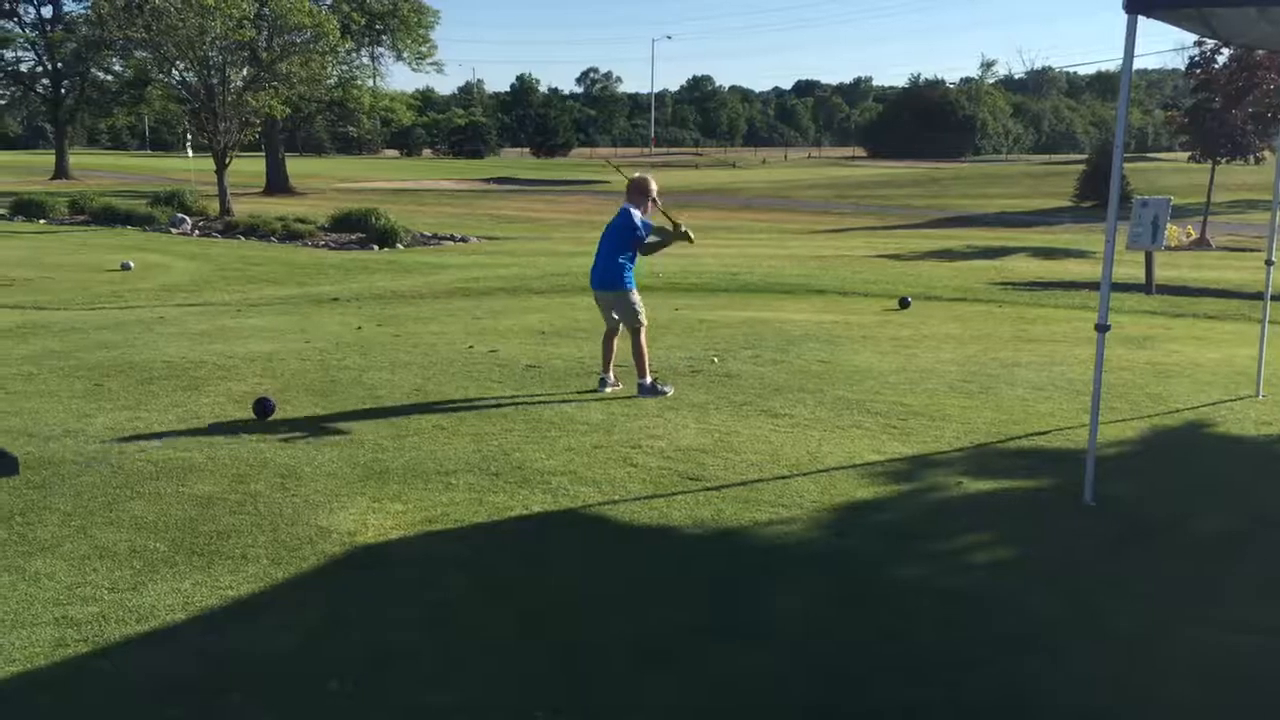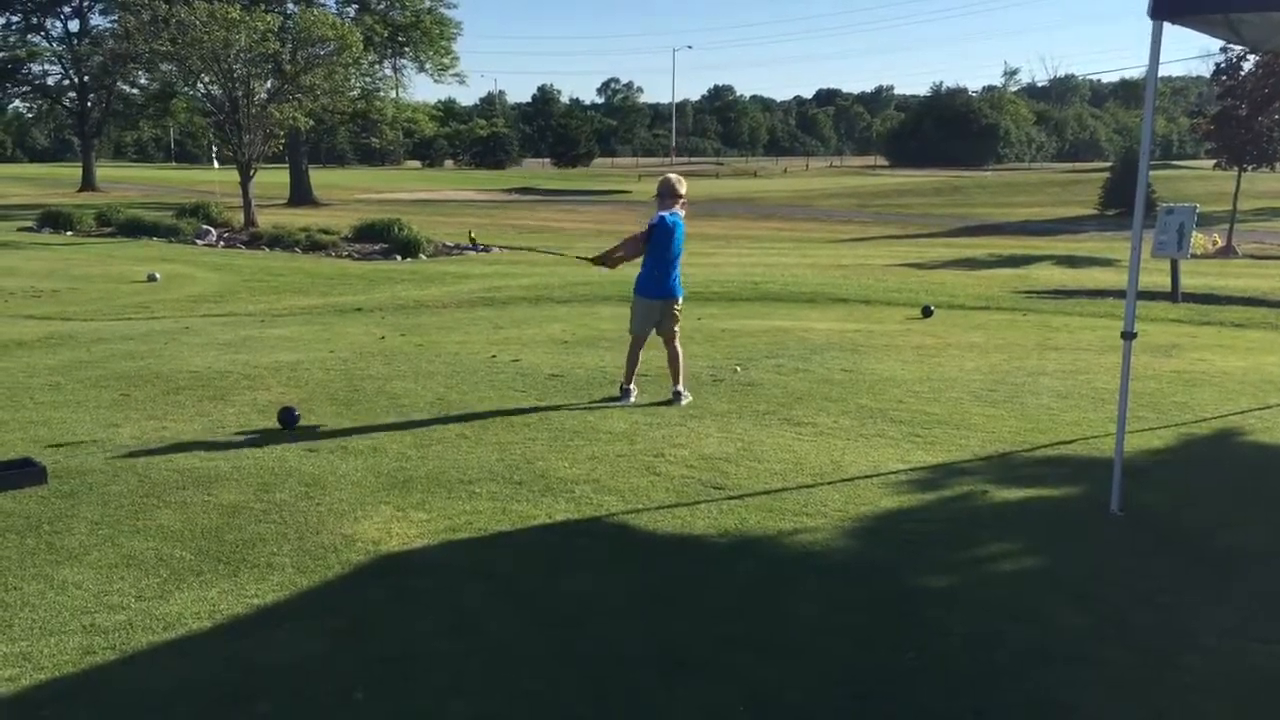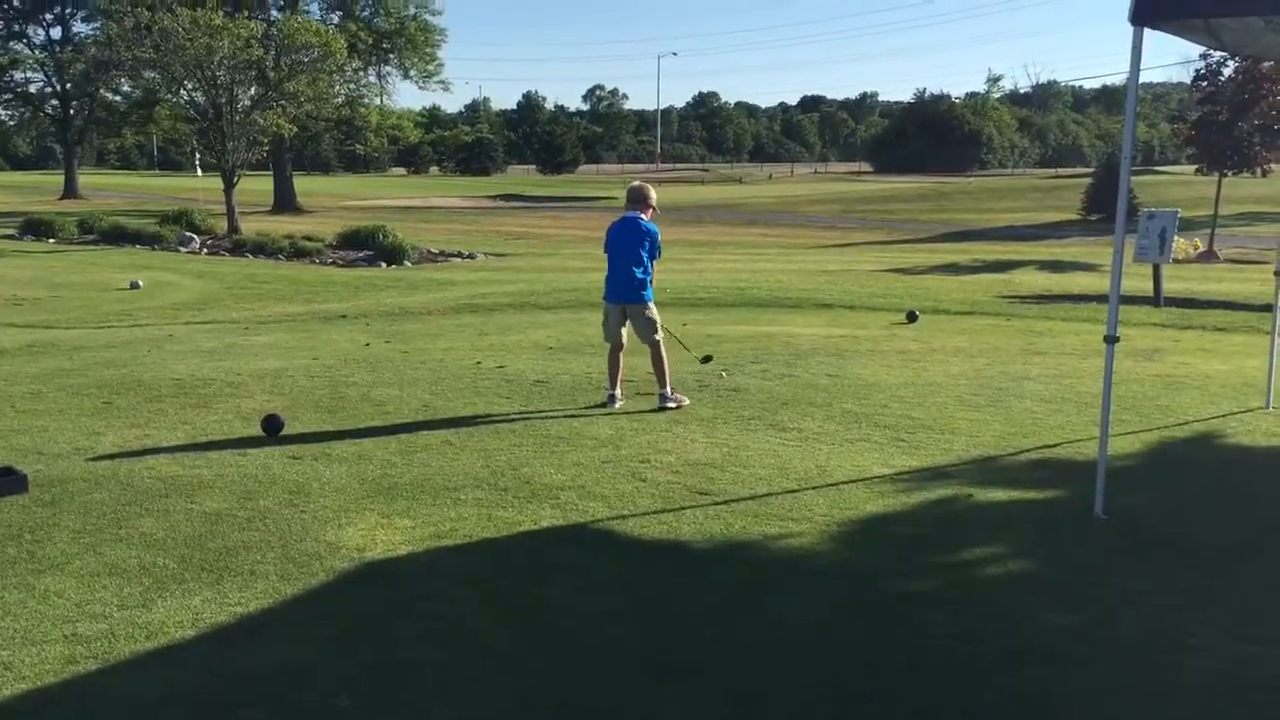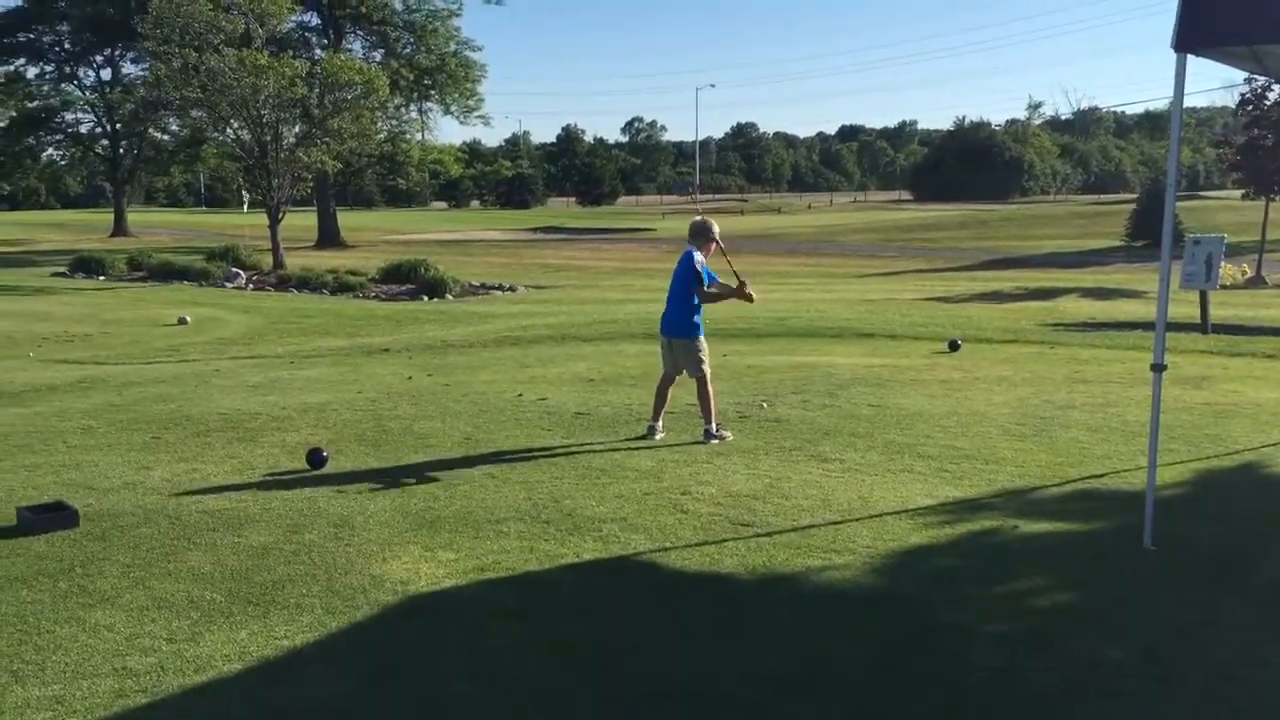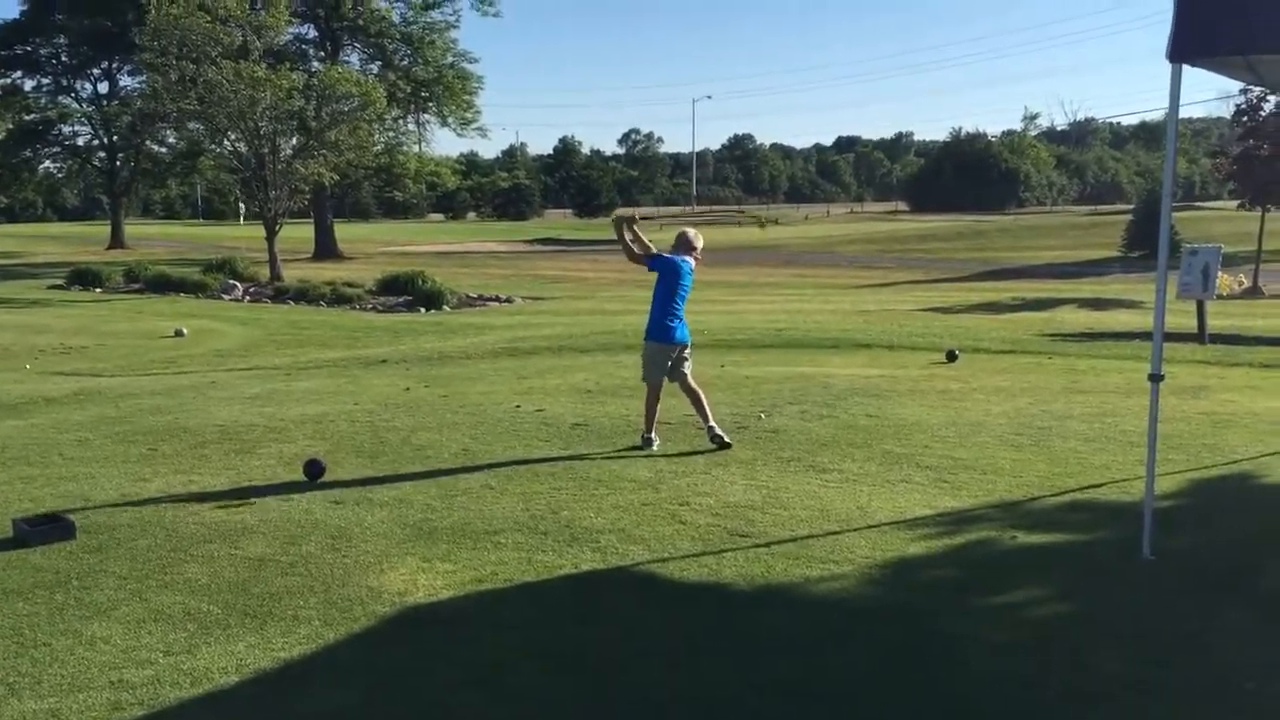
dt=1s
person 1, frame 1
left shoulder: (631, 215)
right shoulder: (630, 218)
left elbow: (650, 230)
right elbow: (644, 249)
left wrist: (675, 233)
right wrist: (673, 237)
left hip: (600, 280)
right hip: (619, 281)
left knee: (613, 327)
right knee: (637, 329)
left ankle: (606, 377)
right ankle: (645, 383)
person 1, frame 2
left shoulder: (663, 220)
right shoulder: (678, 221)
left elbow: (639, 248)
right elbow: (639, 239)
left wrist: (614, 260)
right wrist: (609, 255)
left hip: (648, 290)
right hip: (672, 290)
left knee: (637, 340)
right knee: (671, 339)
left ankle: (627, 388)
right ankle: (678, 390)
person 1, frame 3
left shoulder: (613, 228)
right shoulder: (650, 230)
right elbow: (651, 267)
left hip: (613, 294)
right hip: (639, 295)
left knee: (616, 345)
right knee: (655, 343)
left ankle: (614, 393)
right ankle: (665, 393)
person 1, frame 4
left shoulder: (691, 259)
right shoulder: (692, 258)
left elbow: (717, 285)
right elbow: (704, 296)
left wrist: (739, 291)
right wrist: (734, 293)
left hip: (669, 326)
right hip: (687, 329)
left knee: (668, 376)
right knee: (702, 377)
left ankle: (655, 425)
right ankle: (712, 429)
person 1, frame 5
left shoulder: (672, 263)
right shoulder: (688, 268)
left elbow: (637, 257)
right elbow: (654, 255)
left wrist: (622, 232)
right wrist: (633, 229)
left hip: (660, 334)
right hip: (680, 336)
left knee: (654, 386)
right knee: (687, 383)
left ankle: (649, 436)
right ankle: (712, 428)
